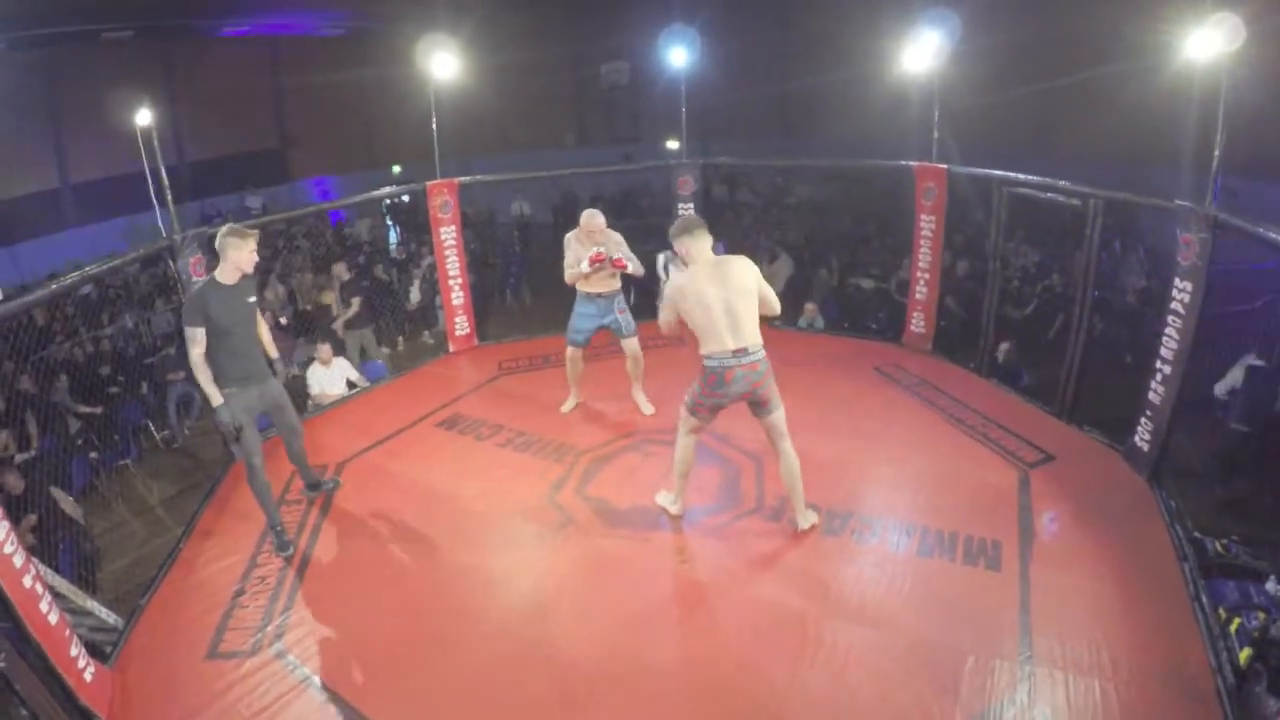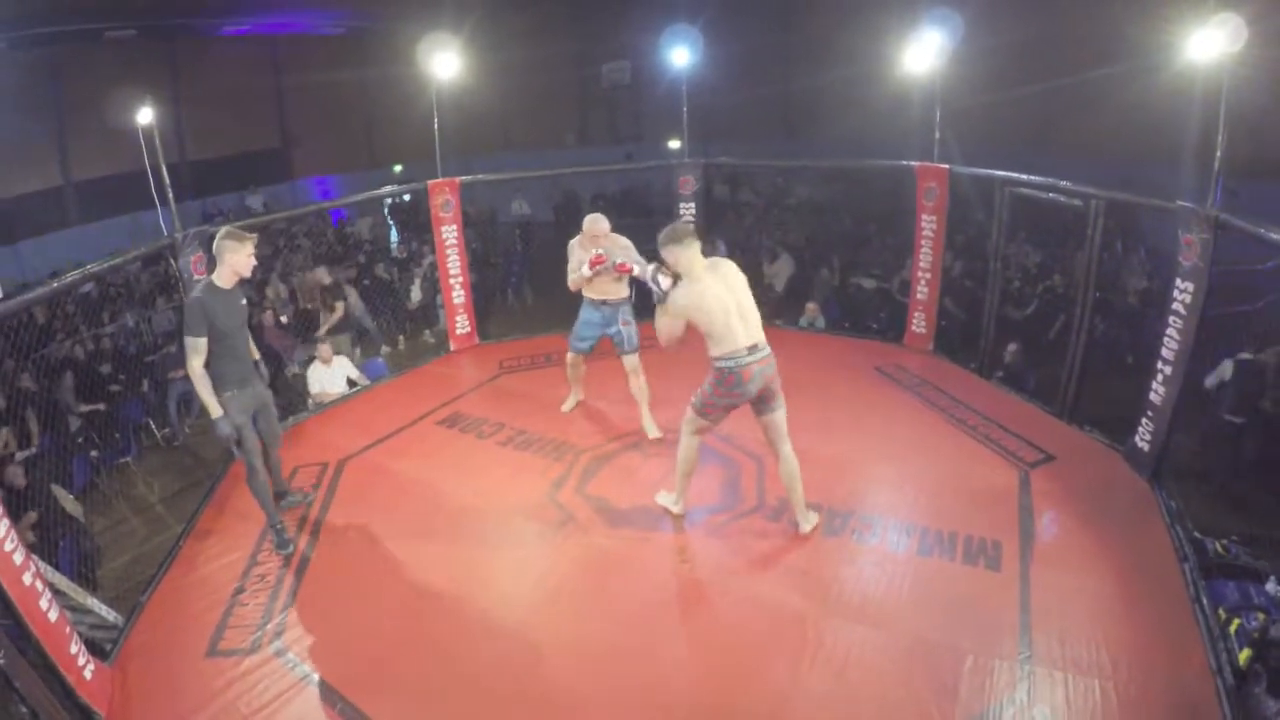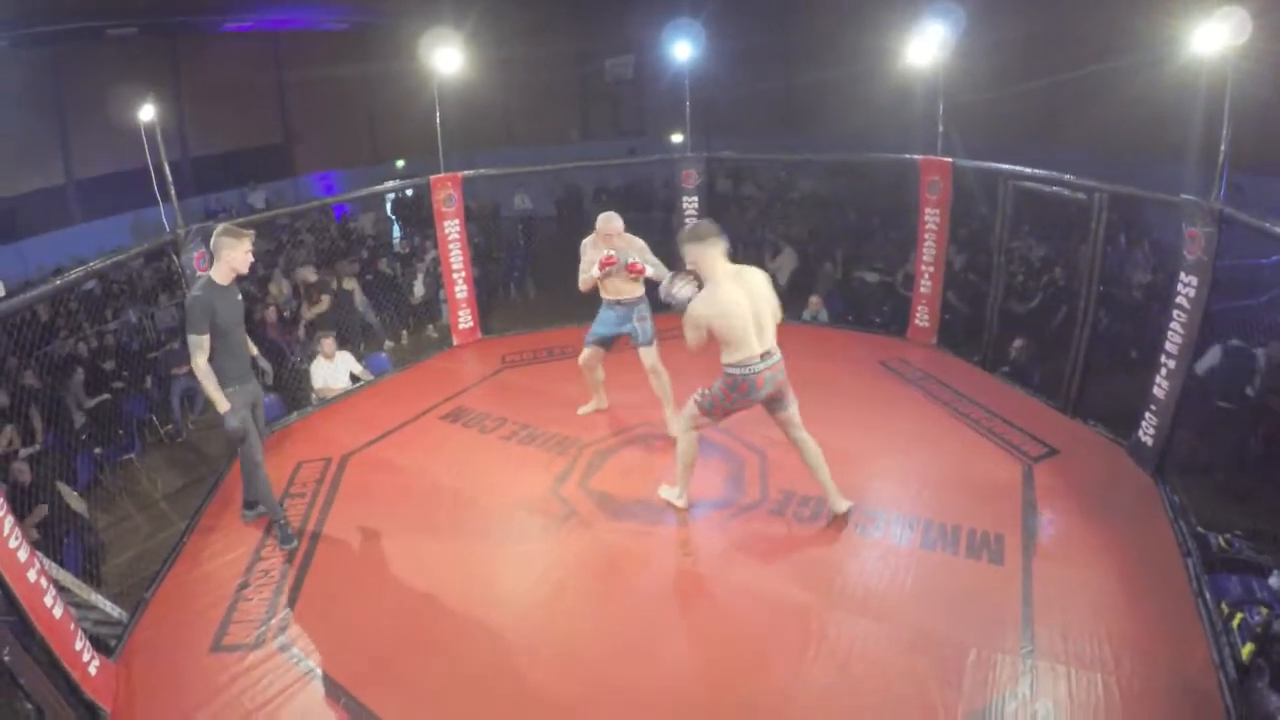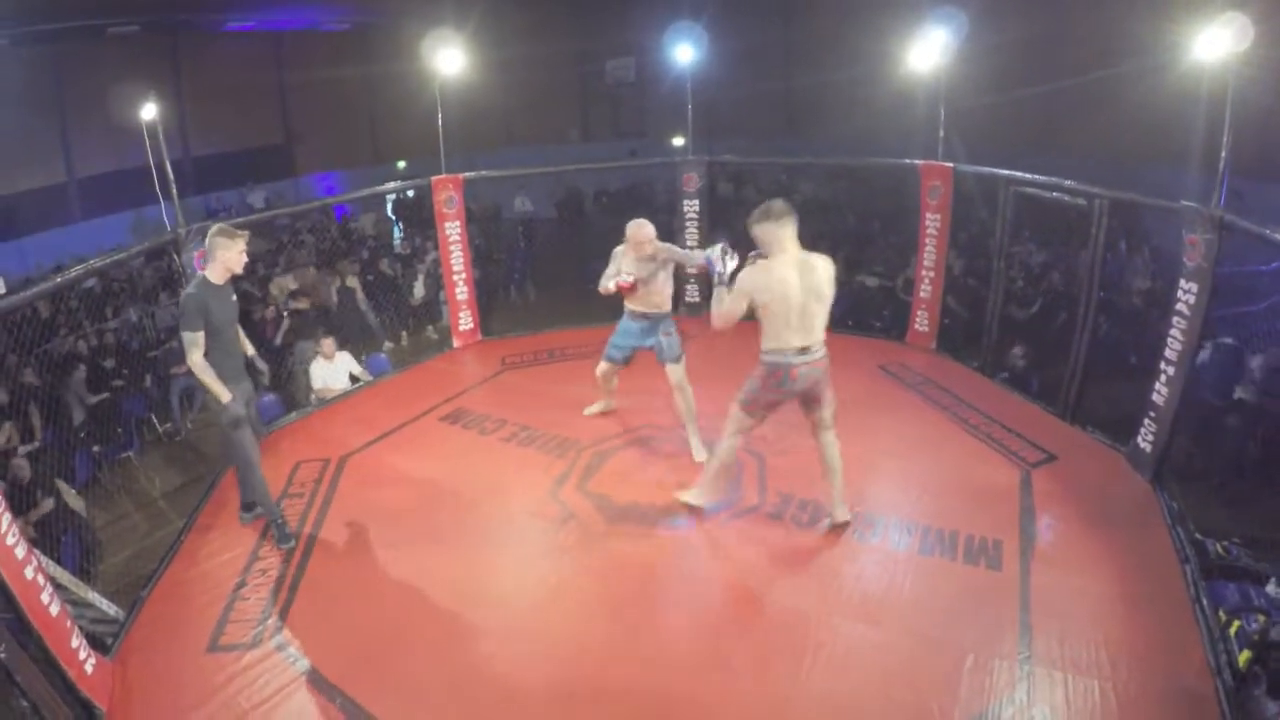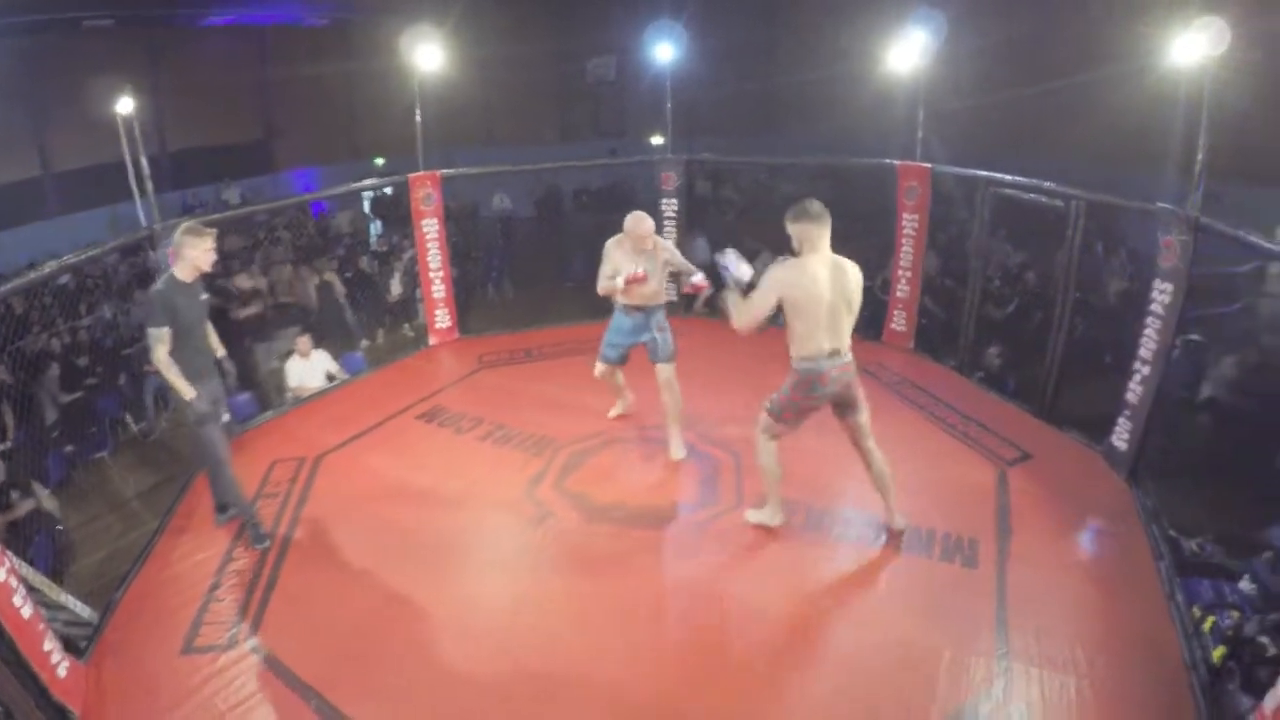
dt=0.2s
person 1, frame 1
left shoulder: (247, 283)
right shoulder: (200, 298)
right elbow: (196, 355)
left wrist: (276, 359)
right wrist: (217, 404)
left hip: (266, 379)
right hip: (235, 393)
left knee: (294, 432)
right knee: (255, 462)
left ankle: (311, 481)
right ankle: (276, 526)
person 1, frame 2
left shoulder: (236, 287)
right shoulder: (200, 302)
right elbow: (195, 365)
right wrist: (217, 414)
left hip: (254, 382)
right hip: (230, 394)
left knee: (274, 440)
right knee: (254, 461)
left ankle: (281, 494)
right ankle: (276, 524)
person 1, frame 3
left shoulder: (231, 283)
right shoulder: (200, 299)
right elbow: (199, 362)
left wrist: (257, 355)
right wrist: (225, 410)
left hip: (250, 379)
right hip: (230, 390)
left knee: (255, 449)
right knee: (255, 456)
left ankle: (251, 503)
right ankle: (279, 519)
person 1, frame 4
left shoulder: (227, 285)
right shoulder: (195, 298)
right elbow: (195, 358)
left wrist: (253, 355)
right wrist: (226, 399)
left hip: (241, 379)
right hip: (224, 389)
left knee: (245, 448)
right knee: (251, 457)
left ankle: (248, 505)
right ankle: (276, 519)
person 1, frame 5
left shoulder: (197, 282)
right shoulder: (162, 295)
right elbow: (159, 355)
left wrist: (222, 356)
right wrist: (190, 396)
left hip: (210, 378)
right hip: (192, 388)
left knee: (215, 449)
right knee: (221, 456)
left ankle: (223, 507)
right ankle: (250, 519)
person 2, frame 1
left shoulder: (678, 286)
right shoulder: (744, 265)
left elbow: (666, 328)
right elbow: (774, 308)
left hip: (717, 376)
right hip: (756, 368)
left knee: (687, 430)
right knee: (782, 441)
left ankle: (675, 499)
right ankle: (802, 515)
person 2, frame 2
left shoulder: (682, 298)
right shoulder: (727, 266)
left elbow: (665, 339)
left wrist: (661, 297)
left hip: (730, 376)
right hip: (764, 365)
left knee: (690, 430)
right knee: (781, 443)
left ankle: (677, 499)
right ankle: (803, 517)
person 2, frame 3
left shoulder: (701, 305)
right shoulder: (756, 275)
left elbow: (695, 344)
left wrist: (684, 304)
left hip: (740, 381)
right hip: (774, 369)
left knee: (688, 423)
right knee: (798, 433)
left ankle: (680, 492)
right ankle: (836, 499)
person 2, frame 4
left shoulder: (754, 276)
right shoulder: (824, 265)
left elbow: (720, 322)
left wrist: (721, 279)
left hip: (777, 371)
right hip: (816, 366)
left knee: (735, 430)
right knee: (825, 431)
left ankle: (705, 491)
right ankle: (838, 508)
person 2, frame 5
left shoulder: (785, 274)
right shoulder: (853, 271)
left elbow: (743, 323)
left wrist: (732, 283)
left hip: (808, 377)
right hip: (844, 371)
left knee: (766, 434)
right knee: (865, 443)
left ankle: (773, 510)
right ankle: (893, 514)
person 3, frame 1
left shoulder: (615, 239)
right shoulder: (571, 240)
left elbow: (640, 271)
right elbow: (569, 278)
left wrist: (626, 266)
right wrist: (588, 264)
left hip: (614, 300)
right hip: (585, 302)
left knee: (633, 350)
right knee: (572, 353)
left ankle: (637, 392)
right ankle: (574, 395)
person 3, frame 2
left shoulder: (622, 244)
right shoulder: (575, 246)
left elbow: (648, 273)
right elbow: (572, 285)
left wrist: (632, 269)
right wrist: (588, 267)
left hip: (620, 309)
right hip: (591, 309)
left knee: (633, 366)
right knee: (572, 358)
left ankle: (646, 416)
right ankle: (576, 393)
person 3, frame 3
left shoulder: (635, 244)
right shoulder: (588, 245)
left elbow: (664, 274)
right elbow: (583, 286)
left wrist: (644, 269)
right wrist: (598, 268)
left hip: (636, 308)
right hip: (609, 309)
left knee: (652, 363)
right knee: (587, 360)
left ankle: (671, 416)
right ankle: (598, 400)
person 3, frame 4
left shoulder: (664, 251)
right shoulder: (620, 253)
left elbow: (696, 258)
right elbow: (602, 287)
left wrist: (701, 257)
right wrist: (616, 284)
left hip: (661, 322)
right hip: (632, 320)
left knee: (678, 381)
right knee: (603, 371)
left ankle: (694, 438)
right ankle: (608, 401)
person 3, frame 5
left shoulder: (664, 248)
right shoulder: (613, 246)
left elbow: (691, 271)
right elbow: (602, 288)
left wrist: (698, 280)
right wrist: (624, 280)
left hip: (654, 316)
right hip: (624, 315)
left knee: (667, 379)
right knee: (603, 371)
left ankle: (674, 434)
right ankle: (624, 398)
